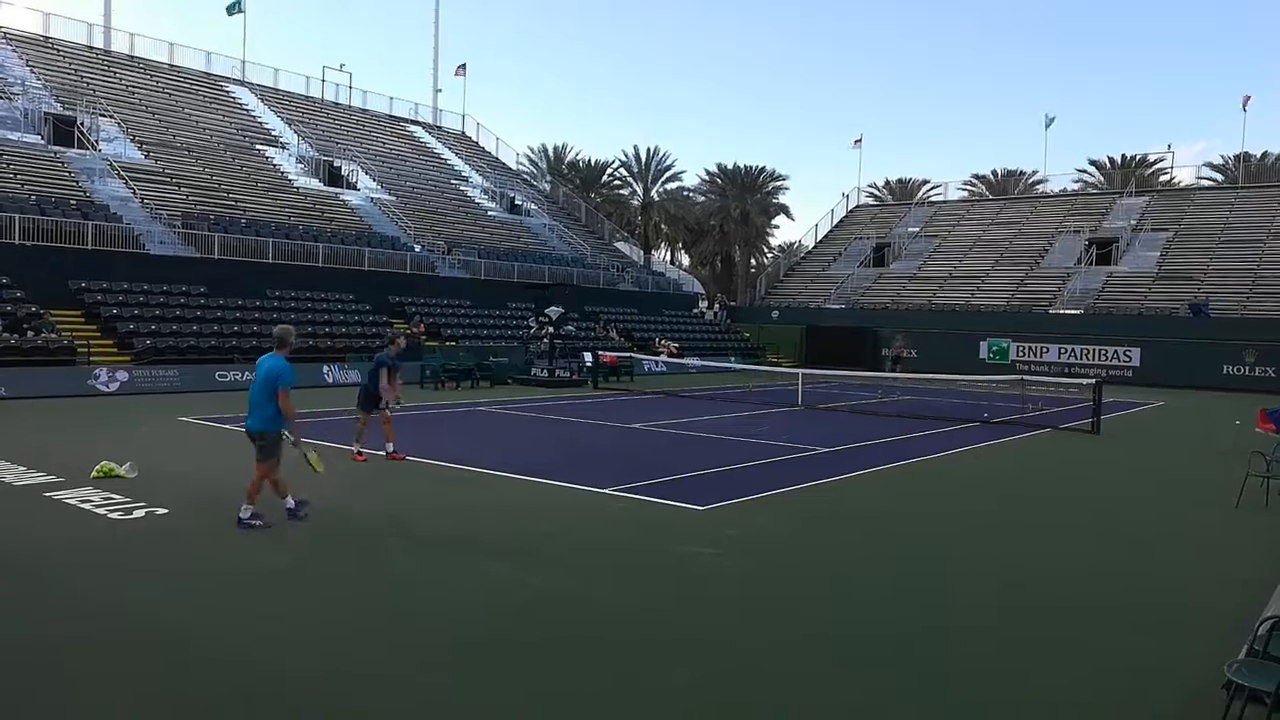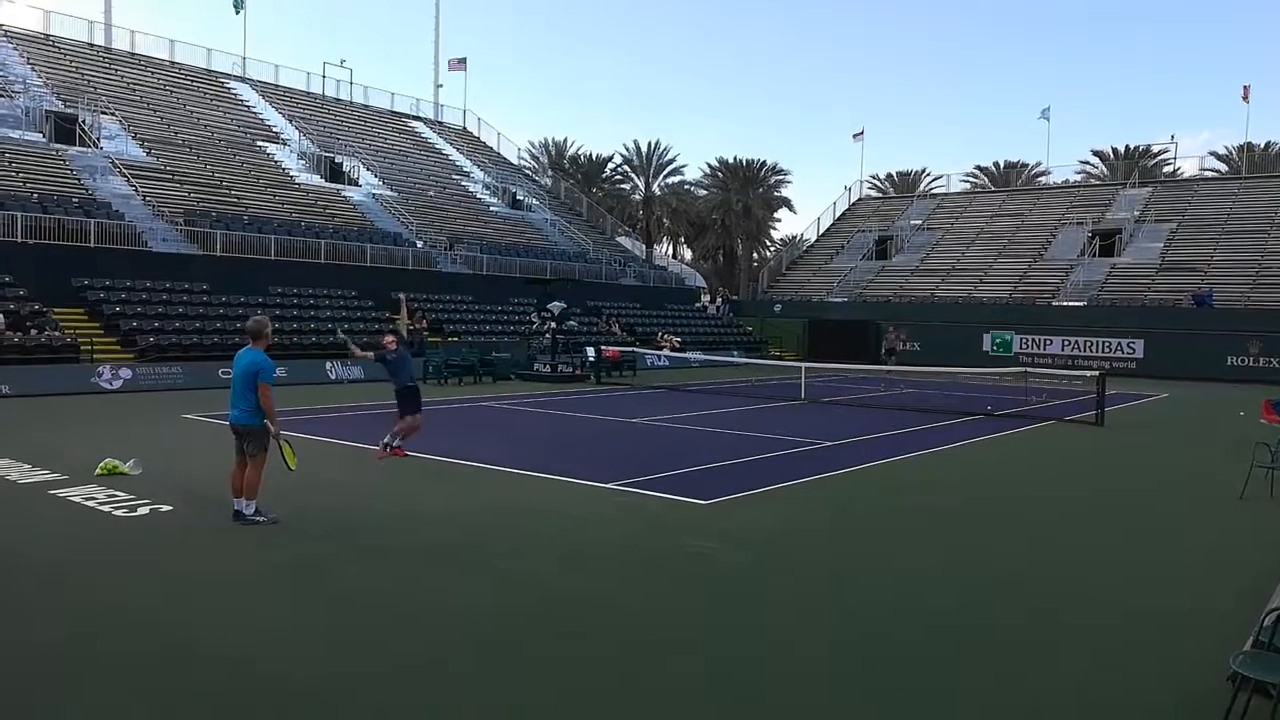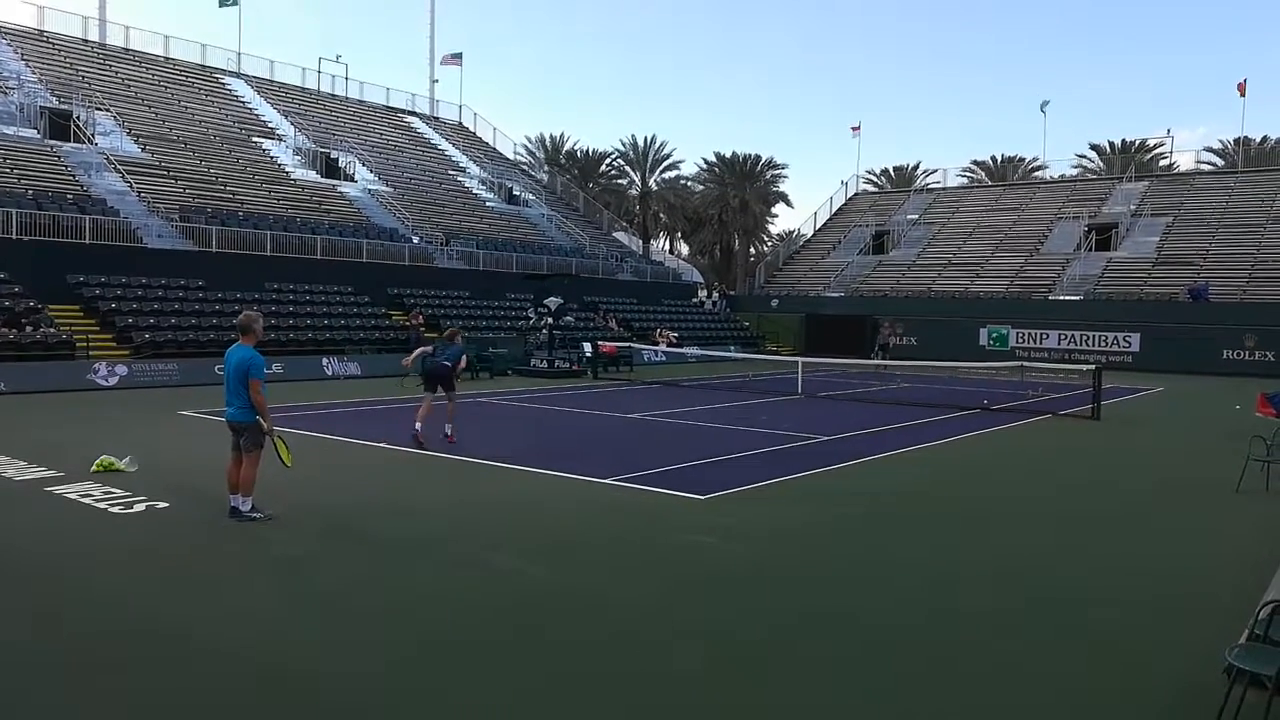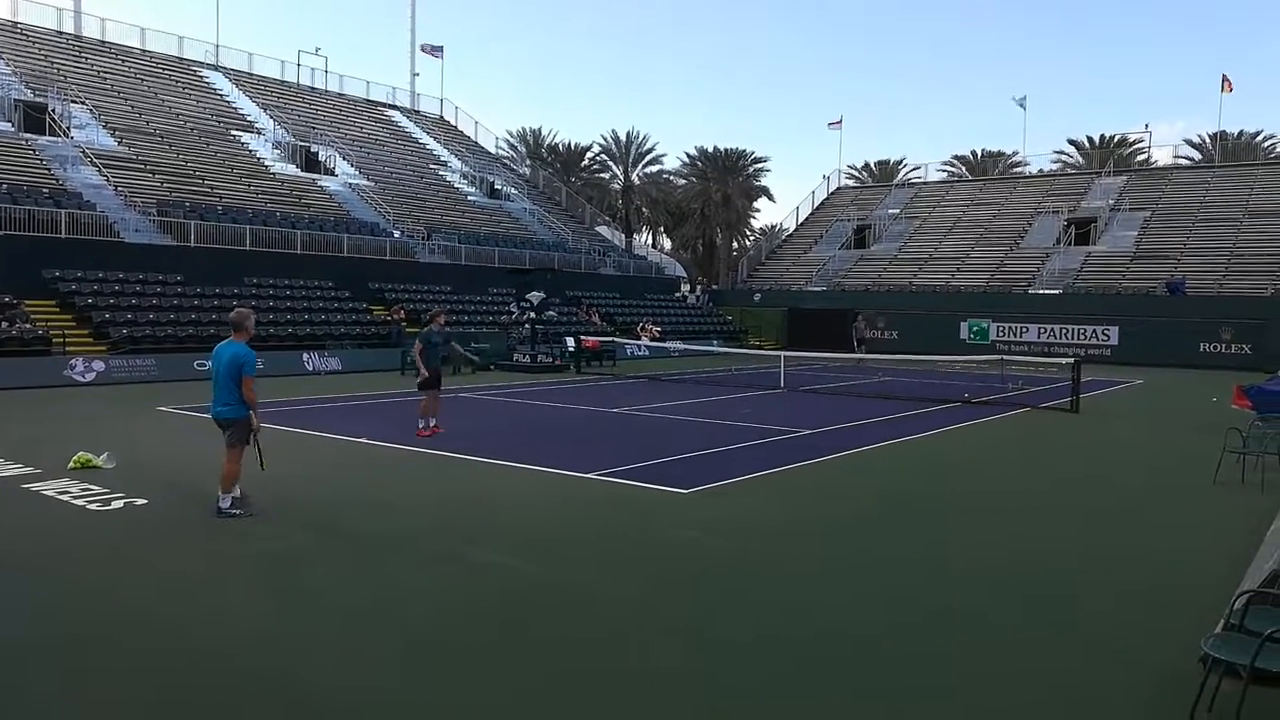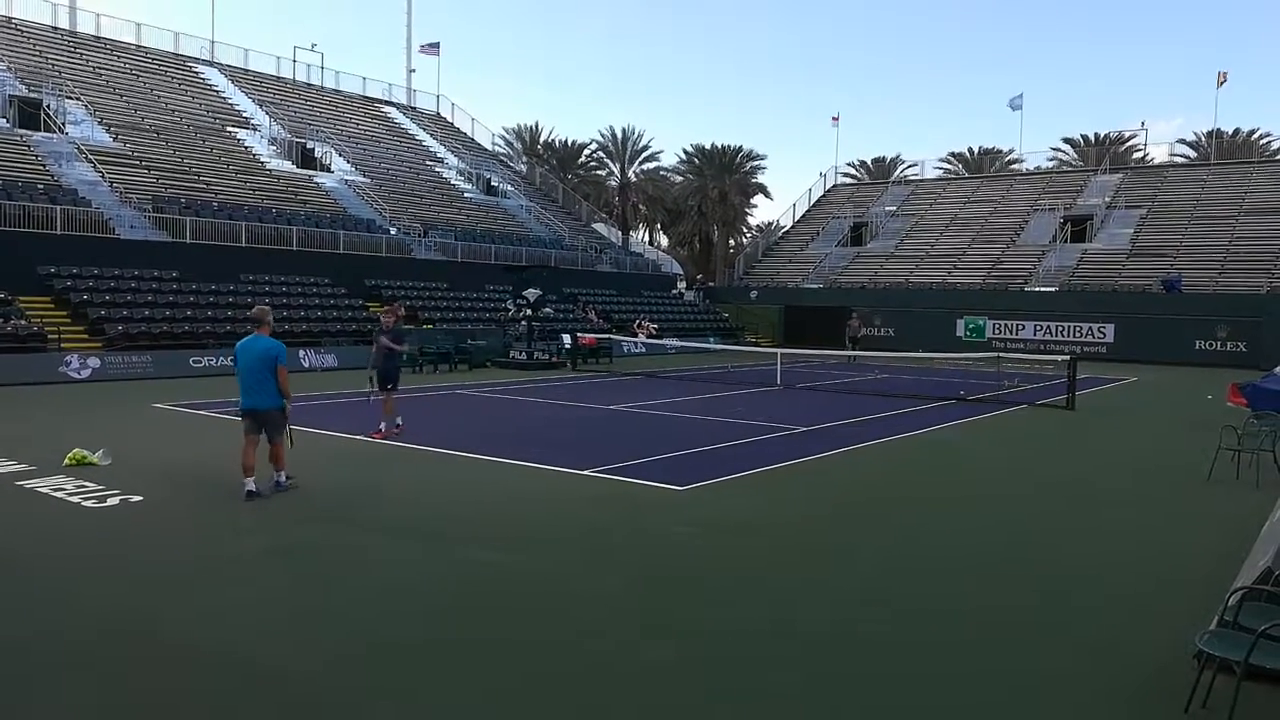
dt=1s
person 1, frame 1
left shoulder: (262, 361)
right shoulder: (284, 368)
right elbow: (284, 404)
right wrist: (294, 430)
left hip: (256, 424)
right hip: (267, 427)
left knee: (271, 469)
right knee: (262, 472)
left ankle: (290, 505)
right ankle: (245, 515)
person 1, frame 2
left shoulder: (240, 355)
right shoulder: (263, 362)
right elbow: (264, 397)
right wrist: (274, 424)
left hip: (237, 419)
right hip: (254, 422)
left knee: (240, 464)
right knee: (254, 467)
left ankle: (238, 508)
right ankle: (249, 512)
person 1, frame 3
left shoulder: (230, 352)
right shoulder: (254, 358)
right elbow: (256, 394)
right wrist: (267, 419)
left hip: (233, 415)
right hip: (249, 418)
left knee: (236, 461)
right knee: (250, 463)
left ankle: (235, 505)
right ankle: (246, 508)
person 1, frame 4
left shoulder: (219, 348)
right shoulder: (246, 354)
right elbow: (248, 391)
right wrist: (255, 415)
left hip: (220, 411)
right hip: (236, 413)
left knee: (232, 457)
right knee: (233, 459)
left ankle: (233, 493)
right ankle: (225, 505)
person 1, frame 5
left shoulder: (240, 346)
right shoulder: (277, 347)
left elbow: (239, 375)
right elbow: (282, 380)
right wrist: (288, 400)
left hip: (248, 405)
right hip: (271, 405)
left knee: (249, 445)
right knee: (276, 444)
left ankle: (249, 486)
right ankle: (280, 480)
